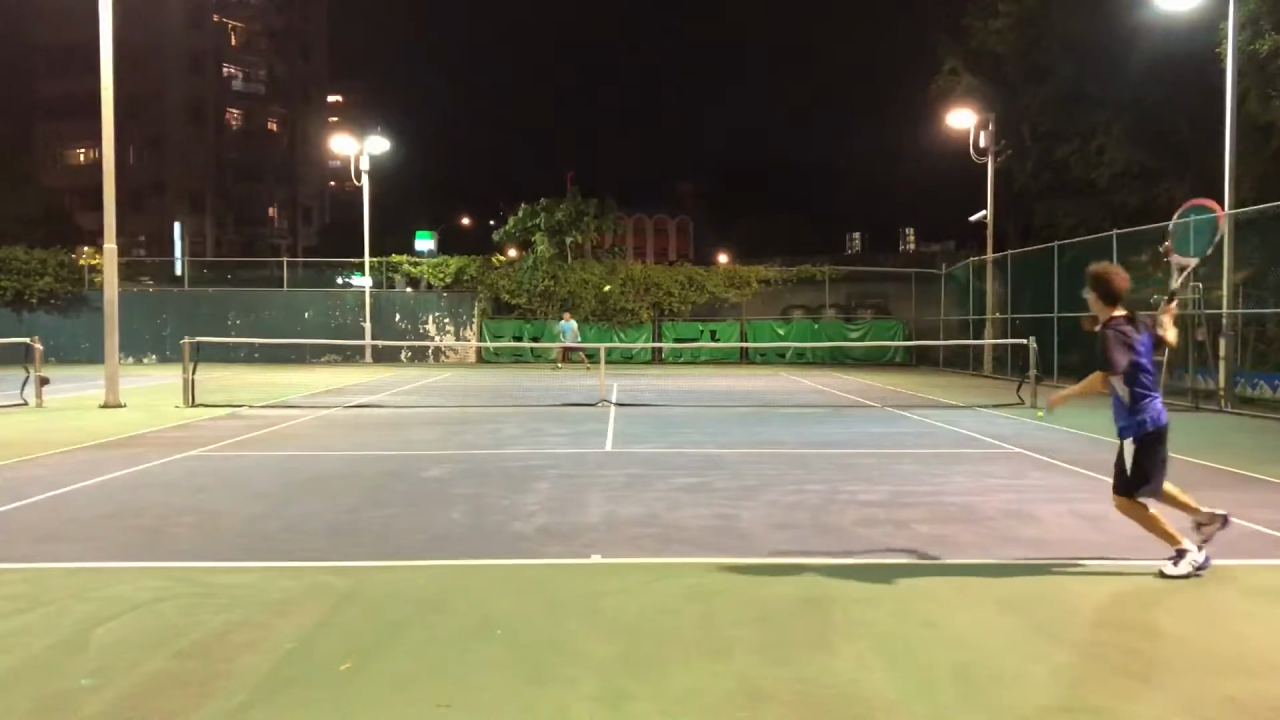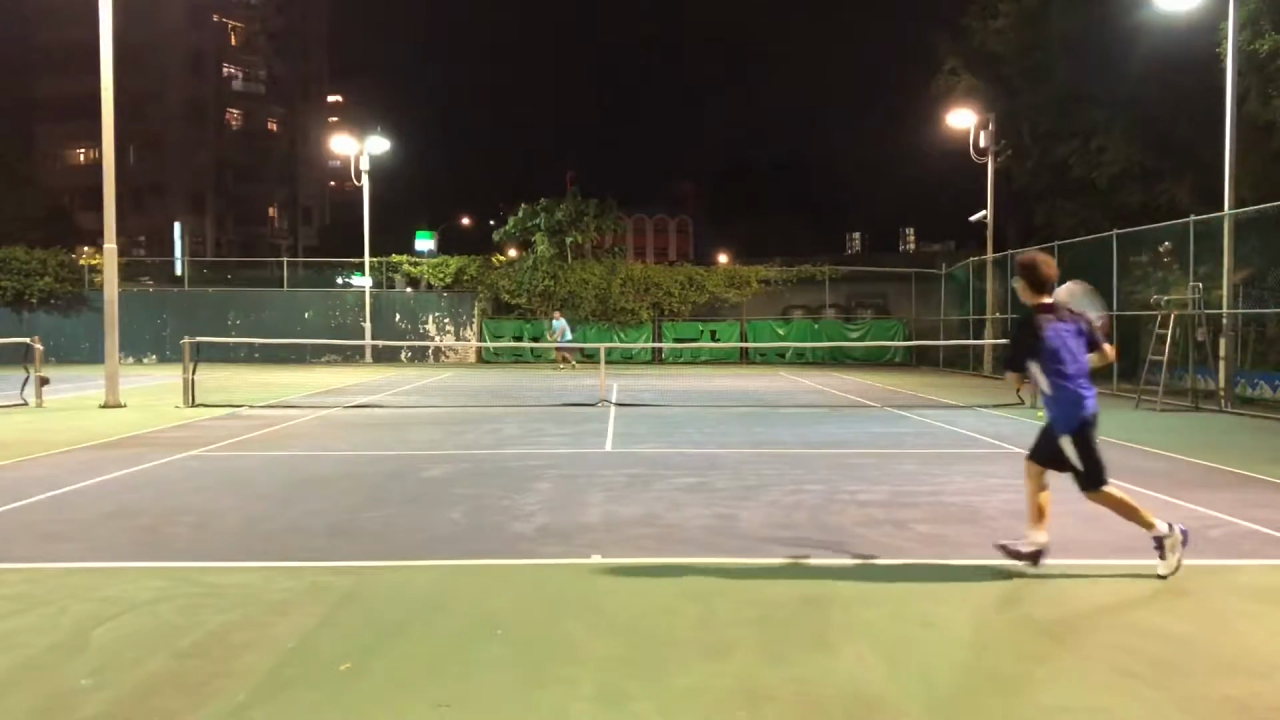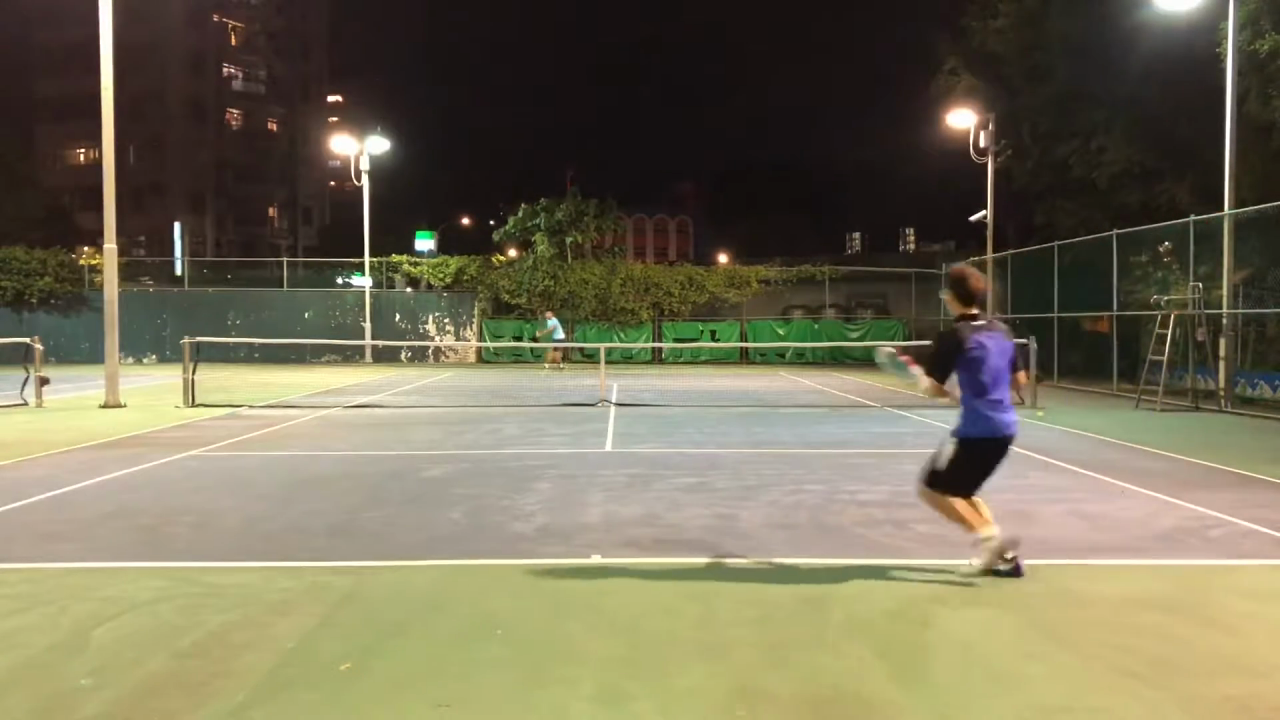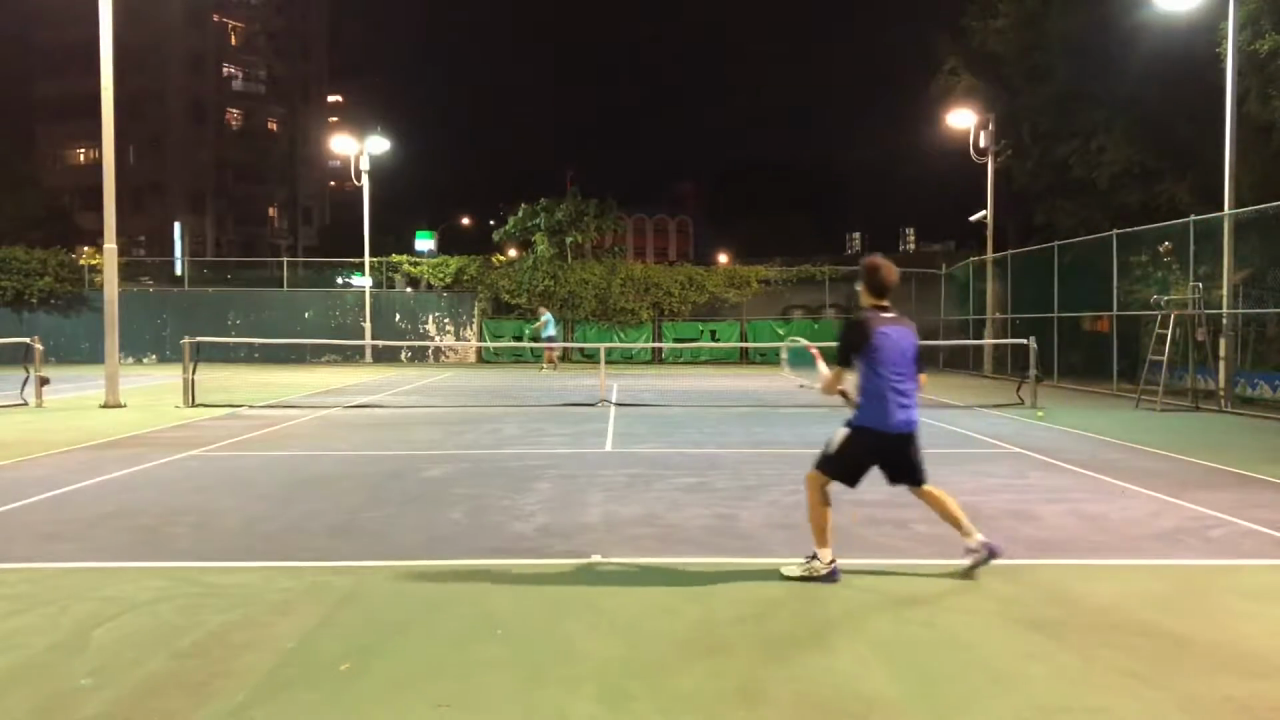
dt=0.2s
person 1, frame 1
left shoulder: (1112, 334)
right shoulder: (1141, 324)
left elbow: (1104, 377)
right elbow: (1170, 339)
left wrist: (1065, 395)
right wrist: (1168, 318)
left hip: (1139, 425)
right hip: (1151, 419)
left knee: (1125, 500)
right knee: (1148, 485)
left ankle: (1190, 551)
right ankle: (1207, 516)
person 1, frame 2
left shoulder: (1029, 325)
right shoulder: (1074, 317)
left elbow: (1014, 376)
right elbow: (1107, 354)
left wrist: (1024, 374)
left hip: (1069, 417)
right hip: (1074, 412)
left knee: (1095, 489)
right knee: (1034, 468)
left ankle: (1165, 533)
right ankle: (1035, 540)
person 1, frame 3
left shoulder: (953, 335)
right shoulder: (1003, 331)
left elbow: (935, 388)
right elbow: (1019, 381)
left hip: (979, 430)
right hip: (1005, 427)
left knee: (931, 490)
right knee: (964, 494)
left ankle: (991, 537)
right ankle: (1004, 556)
person 1, frame 4
left shoulder: (859, 323)
right shoulder: (908, 328)
left elbow: (835, 379)
right elbow: (919, 381)
left wrist: (830, 385)
left hip: (871, 423)
right hip: (905, 423)
left knee: (816, 480)
right knee: (919, 486)
left ankle: (823, 559)
right ankle: (976, 543)
